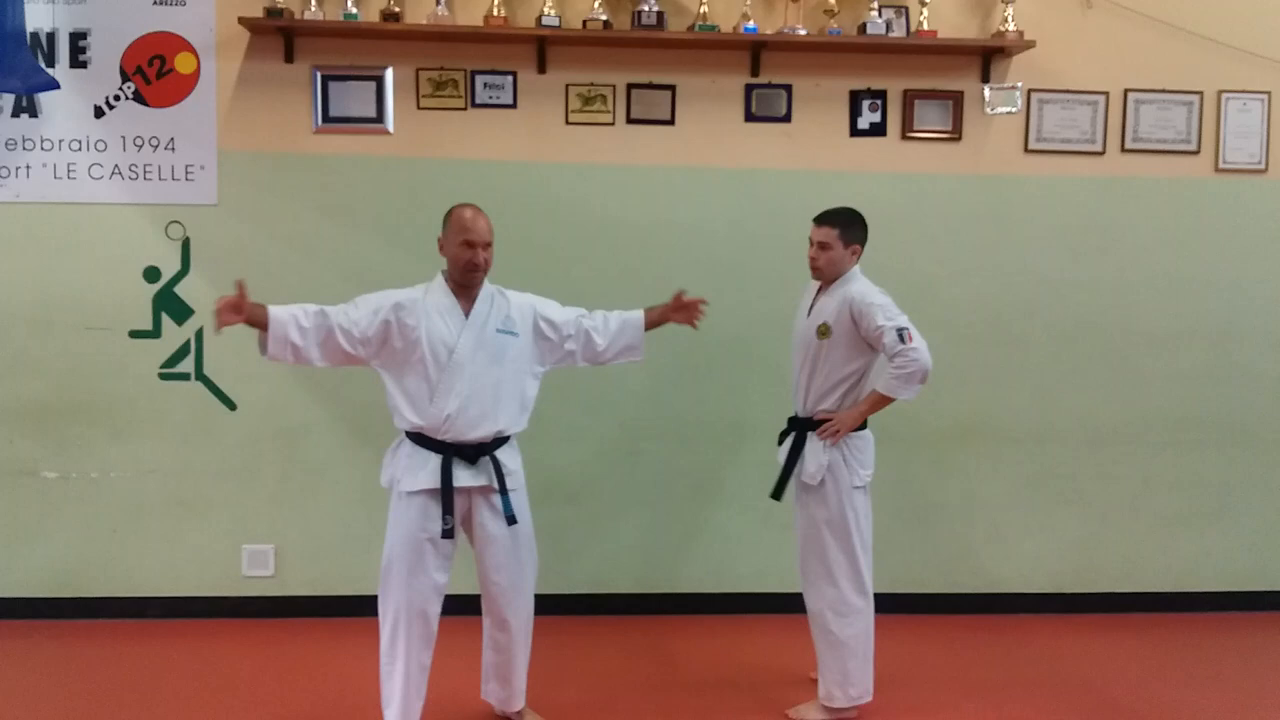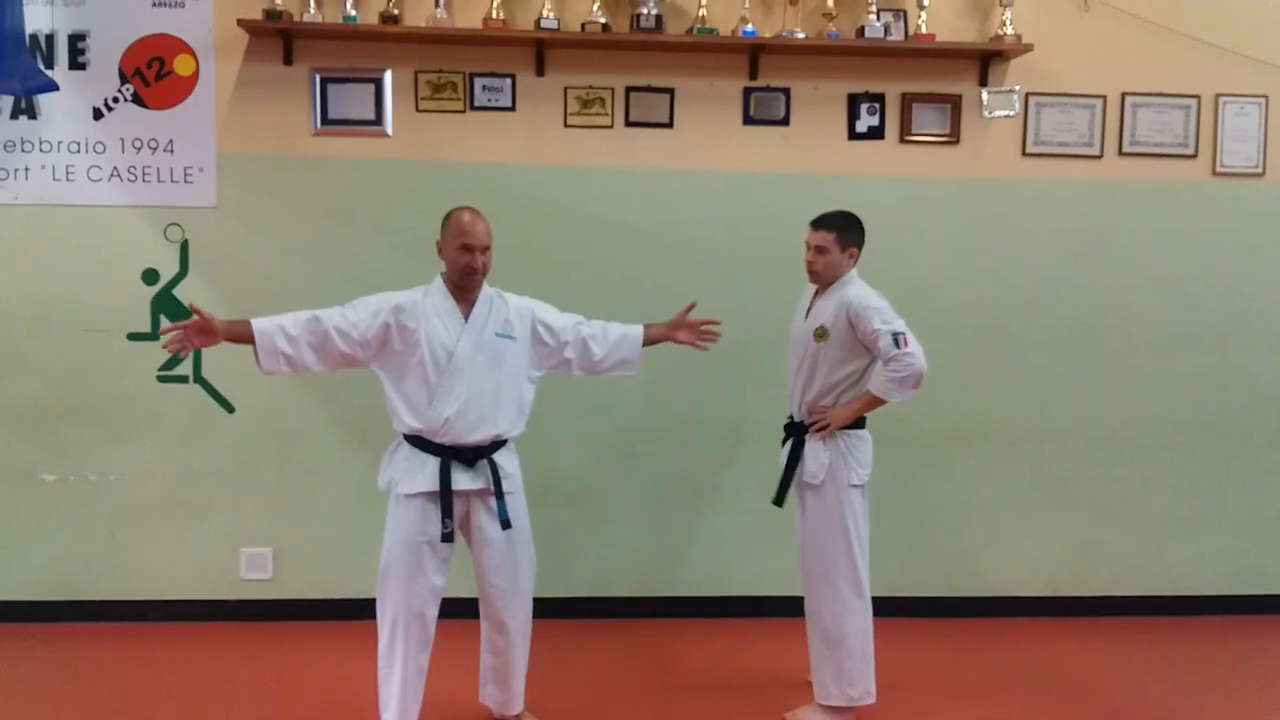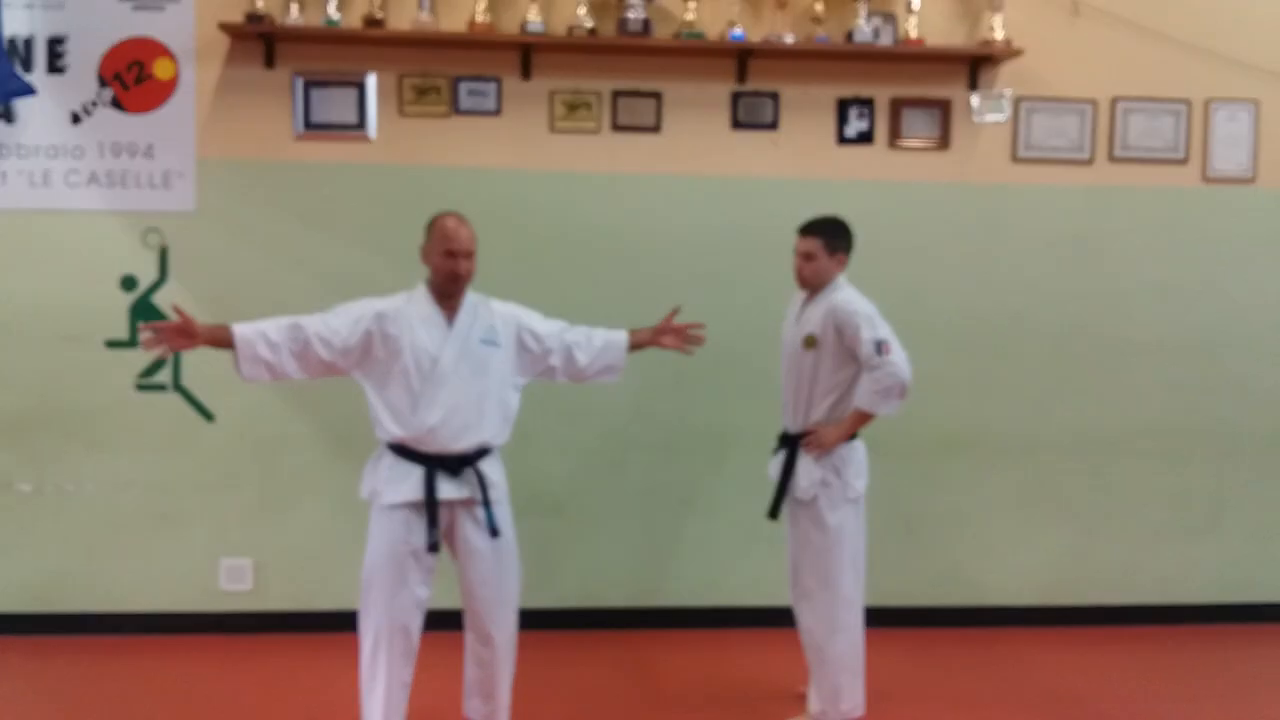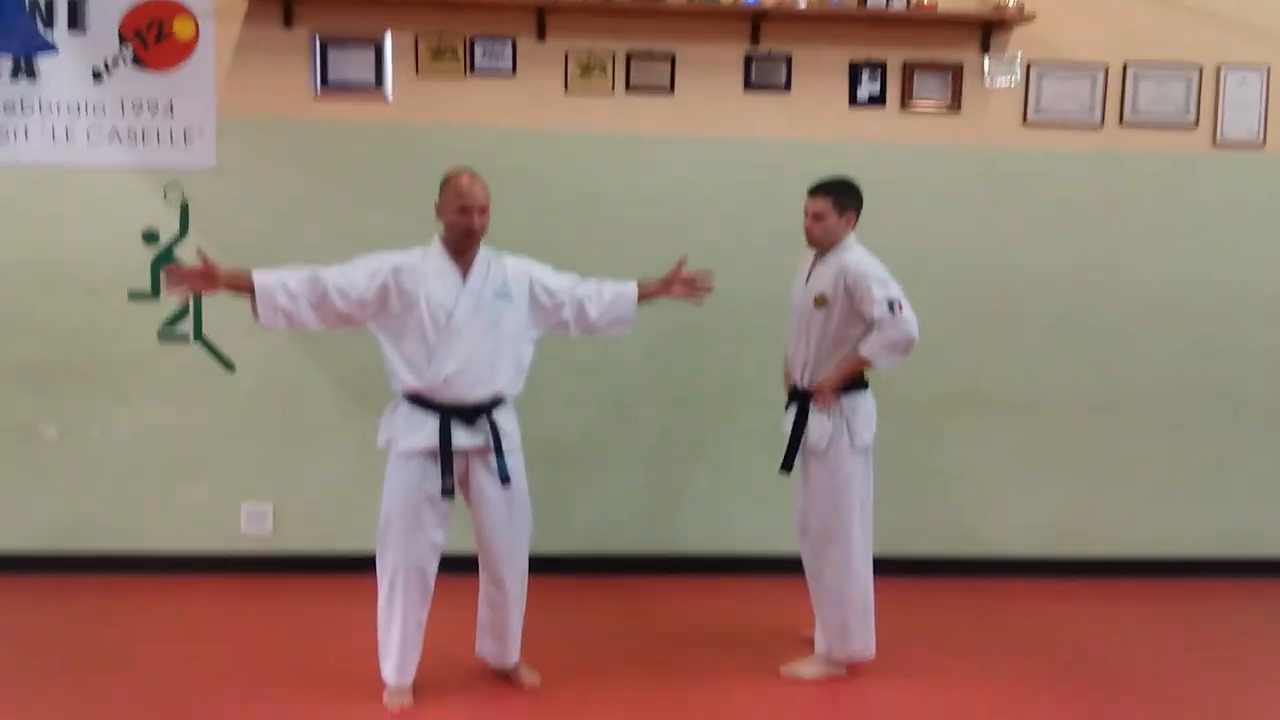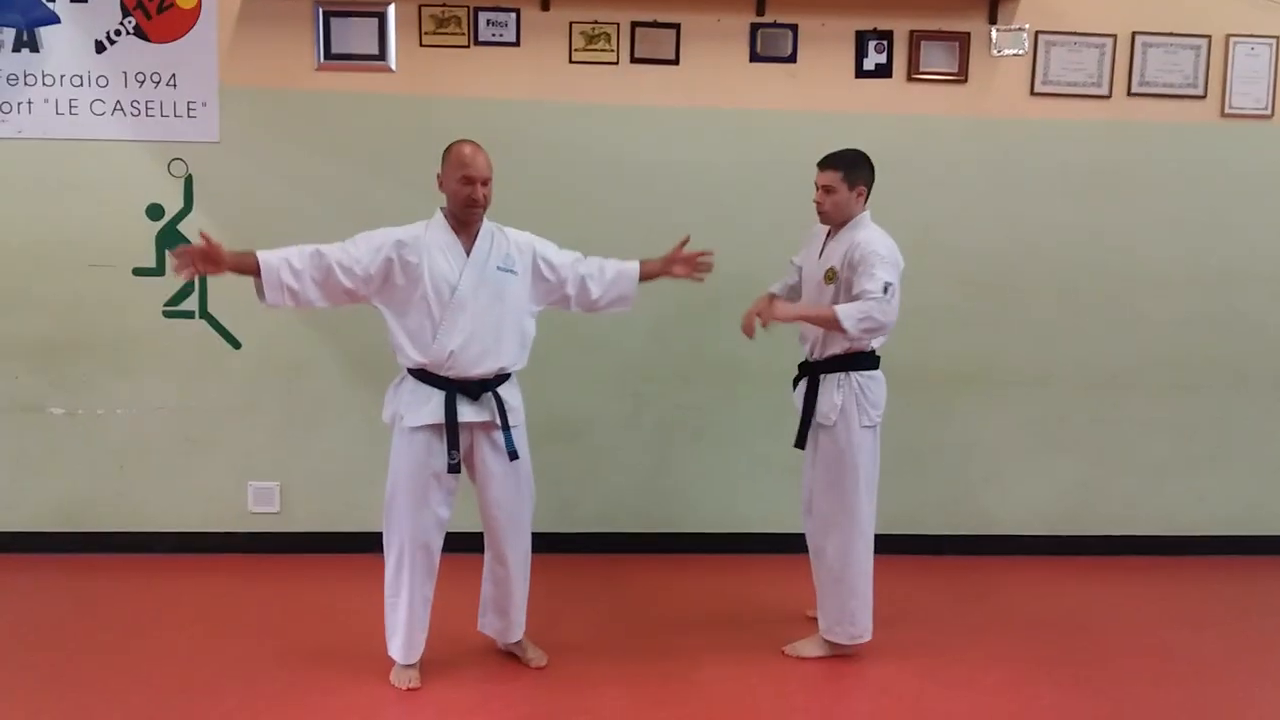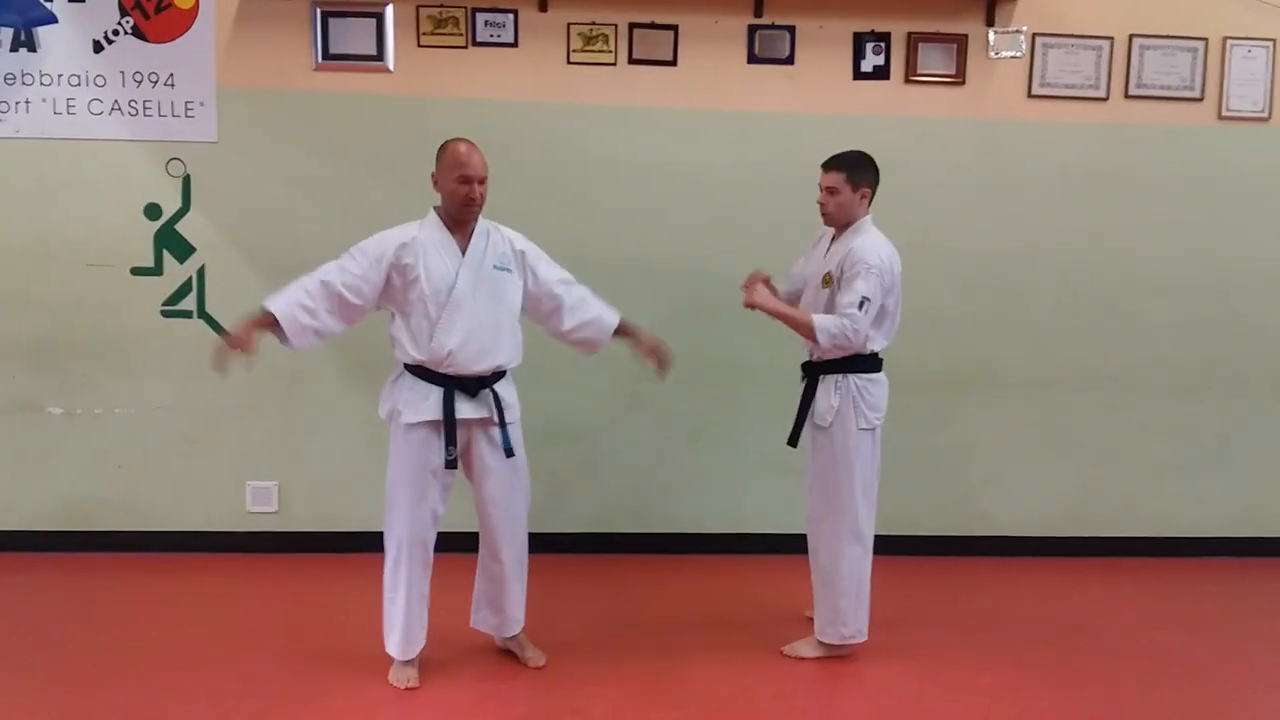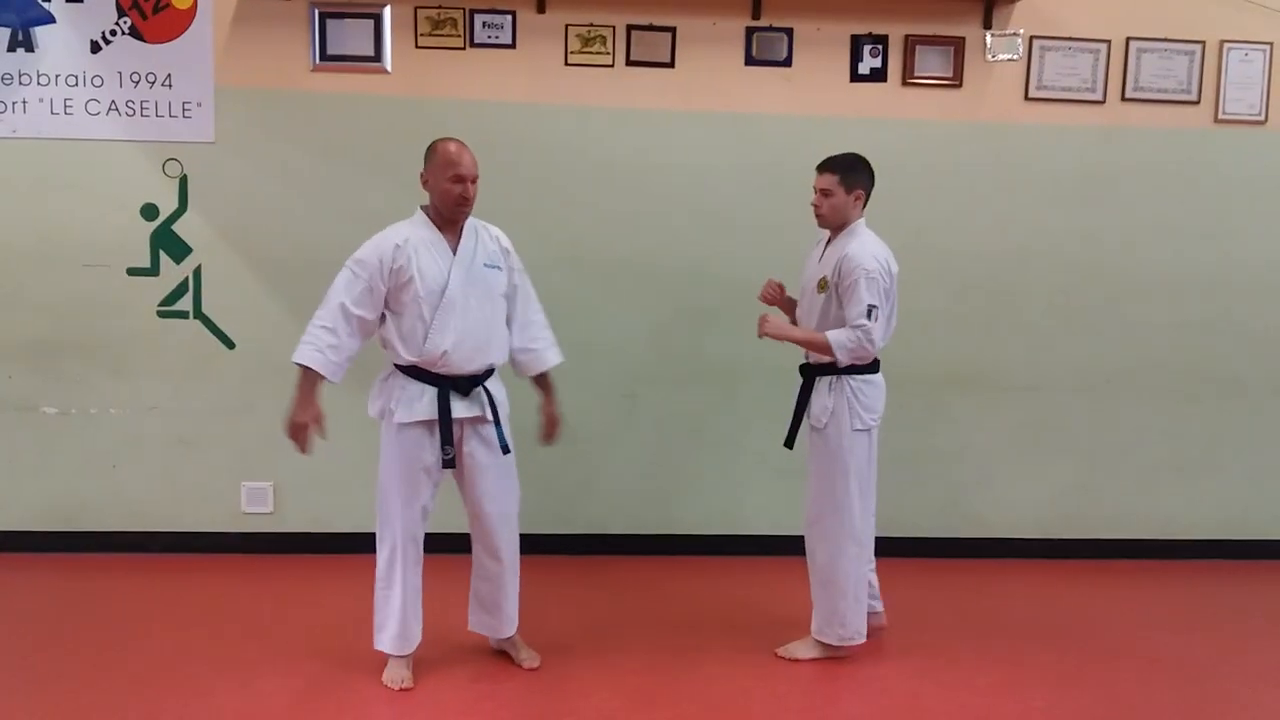
dt=0.2s
person 1, frame 1
left shoulder: (524, 312)
right shoulder: (398, 311)
left elbow: (594, 331)
right elbow: (323, 326)
left wrist: (663, 315)
right wrist: (249, 314)
left hip: (496, 471)
right hip: (425, 472)
left knee: (511, 593)
right knee: (409, 596)
person 1, frame 2
left shoulder: (522, 316)
right shoulder: (397, 313)
left elbow: (592, 339)
right elbow: (317, 332)
left wrist: (664, 332)
right wrist: (226, 331)
left hip: (494, 473)
right hip: (423, 474)
left knee: (509, 595)
right knee: (407, 599)
person 1, frame 3
left shoulder: (508, 323)
right shoulder: (380, 321)
left elbow: (578, 346)
right elbow: (296, 340)
left wrist: (651, 337)
right wrist: (204, 336)
left hip: (478, 483)
right hip: (406, 485)
left knee: (495, 604)
right knee: (391, 610)
person 1, frame 4
left shoulder: (520, 277)
right shoulder: (396, 274)
left elbow: (587, 299)
right elbow: (315, 290)
left wrist: (660, 288)
right wrist: (225, 280)
left hip: (491, 431)
right hip: (422, 433)
left knee: (507, 549)
right knee: (407, 554)
left ankle: (504, 654)
right ankle: (398, 674)
person 1, frame 5
left shoulder: (522, 248)
right shoulder: (400, 247)
left elbow: (588, 277)
right elbow: (320, 267)
left wrist: (662, 267)
right wrist: (228, 261)
left hip: (497, 406)
right hip: (427, 407)
left knee: (510, 526)
right knee: (413, 530)
left ankle: (509, 631)
right ankle: (405, 652)
person 1, frame 6
left shoulder: (512, 246)
right shoulder: (399, 246)
left elbow: (566, 299)
right elbow: (330, 290)
left wrist: (634, 336)
right wrist: (254, 325)
left hip: (492, 402)
right hip: (423, 403)
left knee: (506, 524)
right knee: (411, 528)
left ankle: (508, 629)
right ankle: (405, 650)
person 1, frame 7
left shoulder: (496, 244)
right shoulder: (389, 247)
left elbow: (525, 320)
right elbow: (340, 322)
left wrist: (548, 393)
right wrist: (306, 397)
left hip: (482, 399)
right hip: (414, 402)
left knee: (498, 523)
right knee: (402, 525)
left ankle: (503, 631)
right ankle: (399, 648)
person 2, frame 1
left shoulder: (862, 299)
right shoulder: (816, 292)
left elbow: (915, 360)
left wrist: (858, 412)
right wrist: (806, 429)
left hip: (838, 449)
right hip: (811, 444)
left knee: (839, 571)
right knee: (823, 565)
right ankle: (843, 668)
person 2, frame 2
left shoulder: (859, 303)
right shoulder: (814, 295)
left elbow: (909, 364)
left wrist: (850, 410)
right wrist: (811, 410)
left hip: (835, 449)
right hip: (810, 445)
left knee: (836, 572)
right knee: (821, 568)
right ankle: (838, 670)
person 2, frame 3
left shoulder: (849, 309)
right shoulder: (803, 304)
left elbow: (894, 374)
left wrist: (842, 430)
left hip: (830, 463)
right hip: (803, 459)
left knee: (830, 583)
right knee: (812, 579)
person 2, frame 4
left shoulder: (859, 269)
right shoulder: (813, 263)
left elbow: (898, 330)
left wrist: (839, 373)
right wrist: (793, 363)
left hip: (841, 411)
right hip: (810, 408)
left knee: (838, 530)
right knee: (817, 527)
left ankle: (841, 649)
right ankle: (840, 626)
person 2, frame 5
left shoulder: (873, 247)
right shoulder: (821, 238)
left elbow: (875, 315)
right elbow: (795, 282)
left wrist: (795, 312)
right wrist: (769, 303)
left hip: (850, 388)
right hip: (821, 383)
left knee: (843, 509)
right knee: (822, 504)
left ankle: (842, 630)
right ankle: (842, 603)
person 2, frame 6
left shoulder: (869, 253)
right shoulder: (827, 242)
left elbow: (844, 332)
right elbow: (799, 298)
left wrist: (770, 306)
right wrist: (768, 291)
left hip: (850, 390)
right hip: (829, 386)
left knee: (839, 512)
right knee: (835, 507)
left ankle: (838, 631)
right ankle: (842, 606)
person 2, frame 7
left shoulder: (863, 257)
right shoulder: (828, 246)
left elbow: (862, 342)
left wrist: (788, 331)
right wrist: (787, 303)
left hip: (848, 393)
right hip: (833, 390)
left knee: (836, 515)
right knee: (846, 510)
left ankle: (837, 632)
right ankle: (864, 608)
